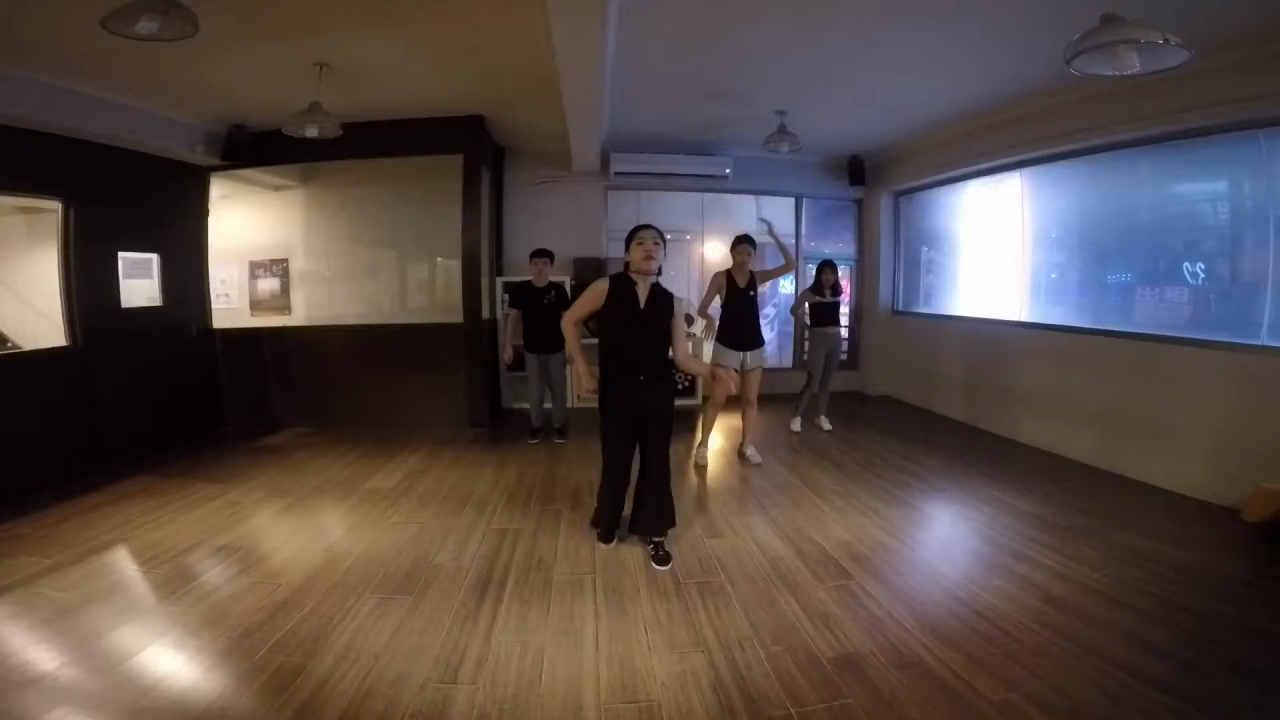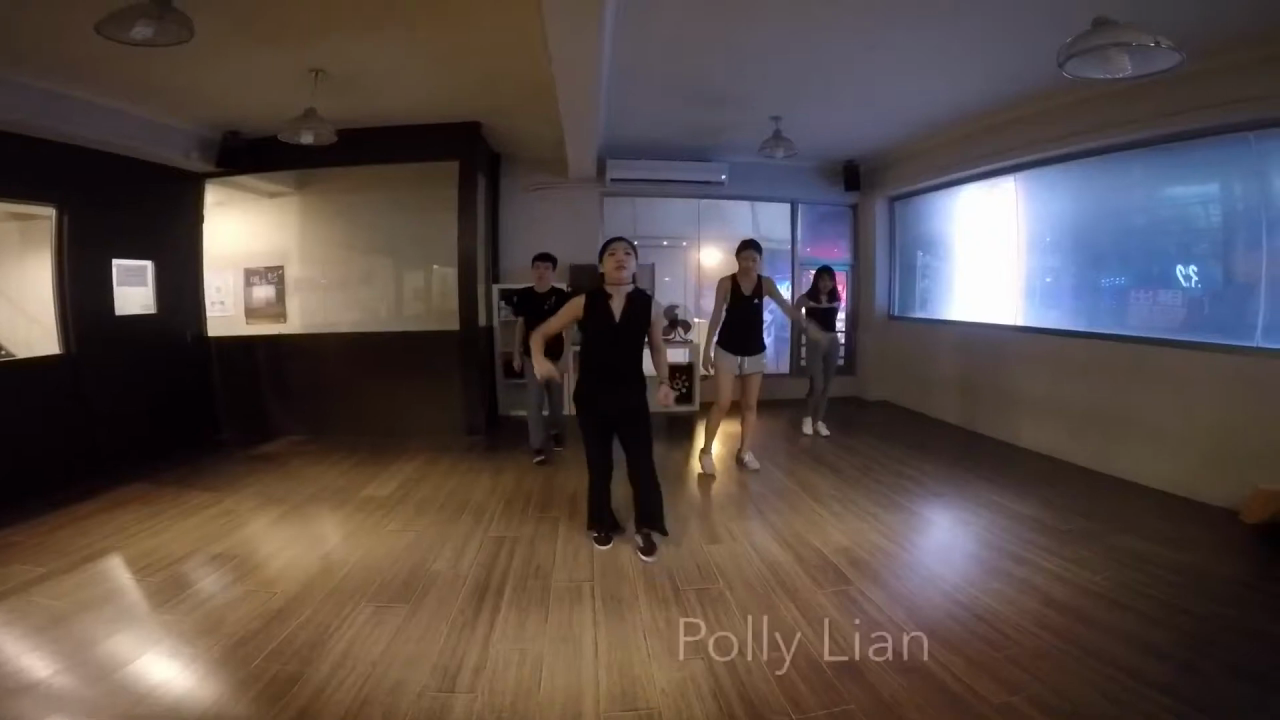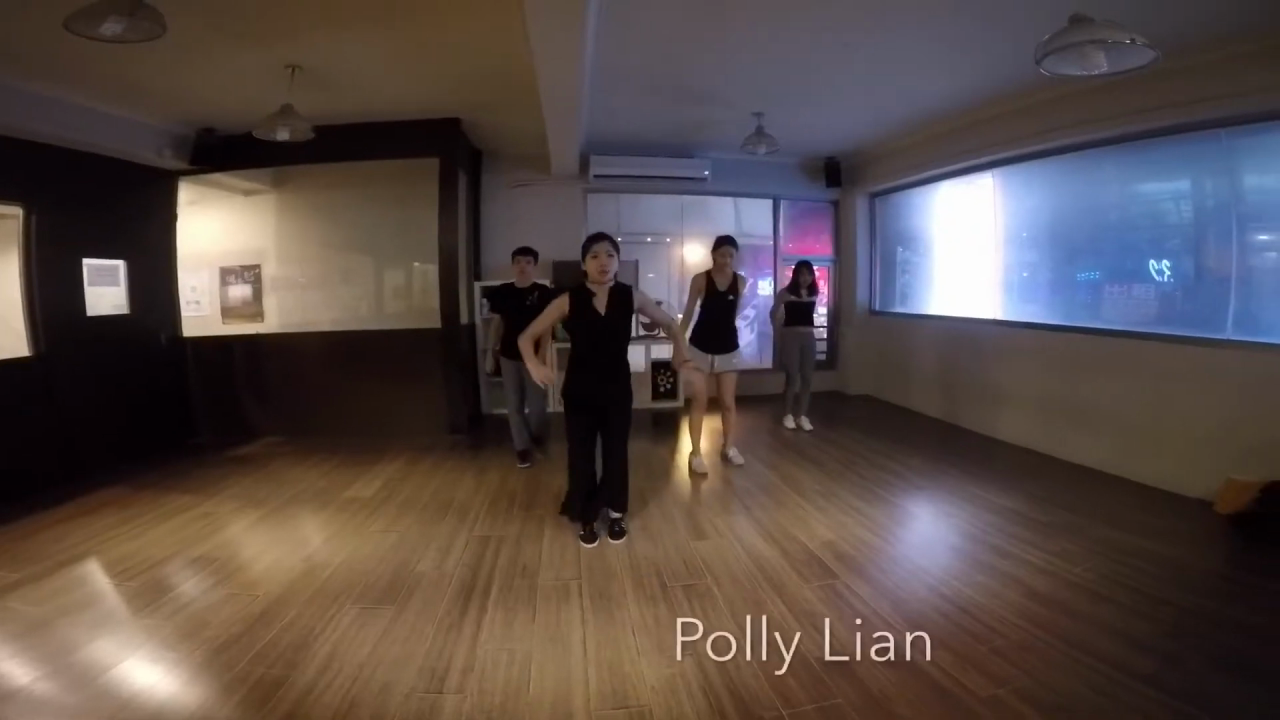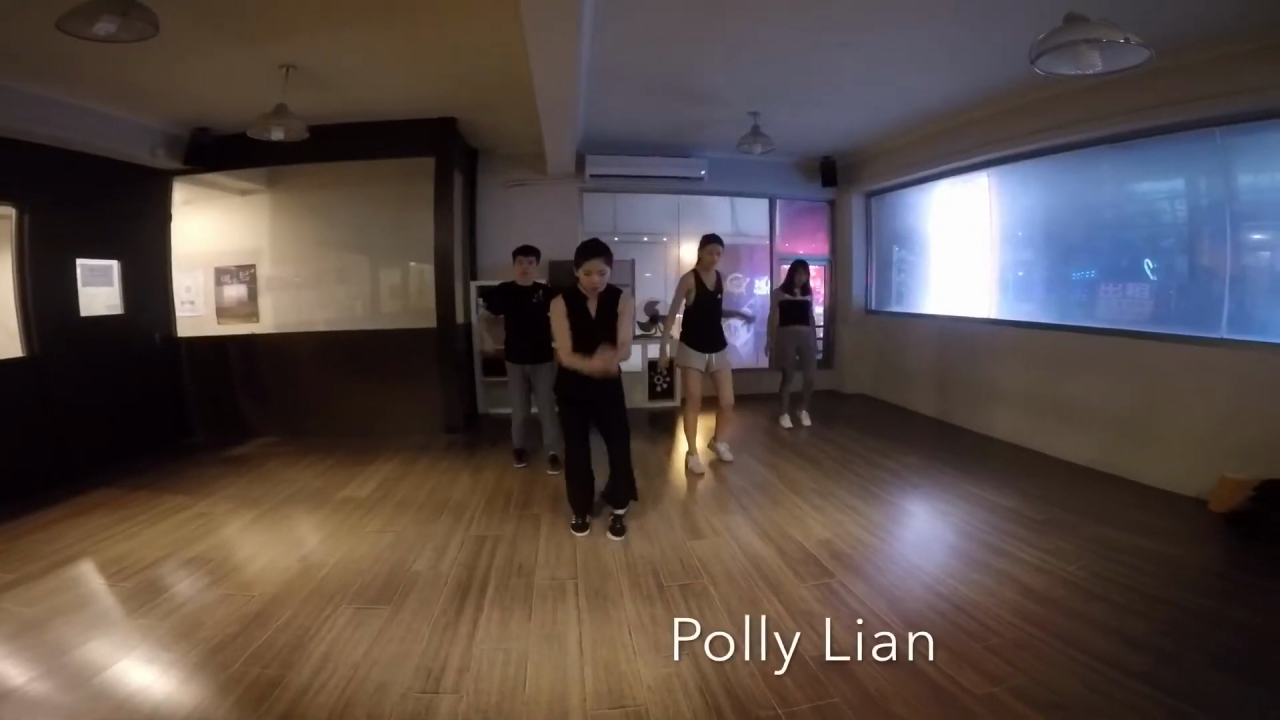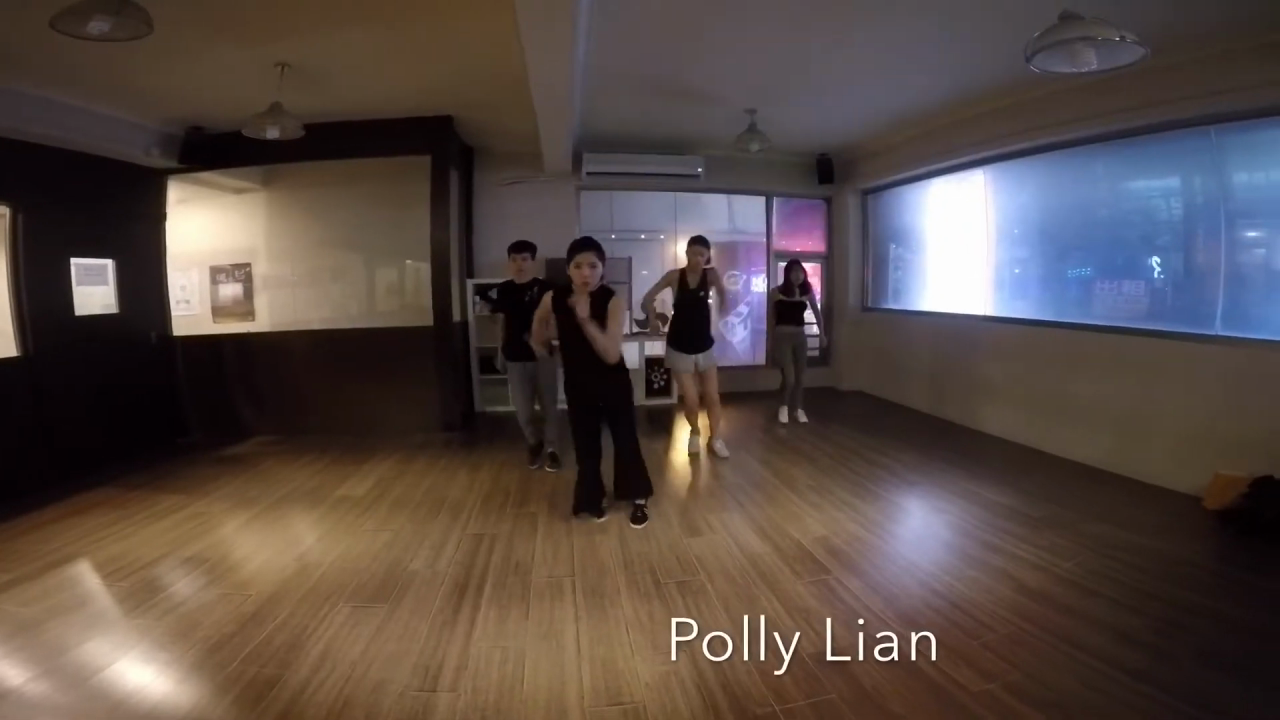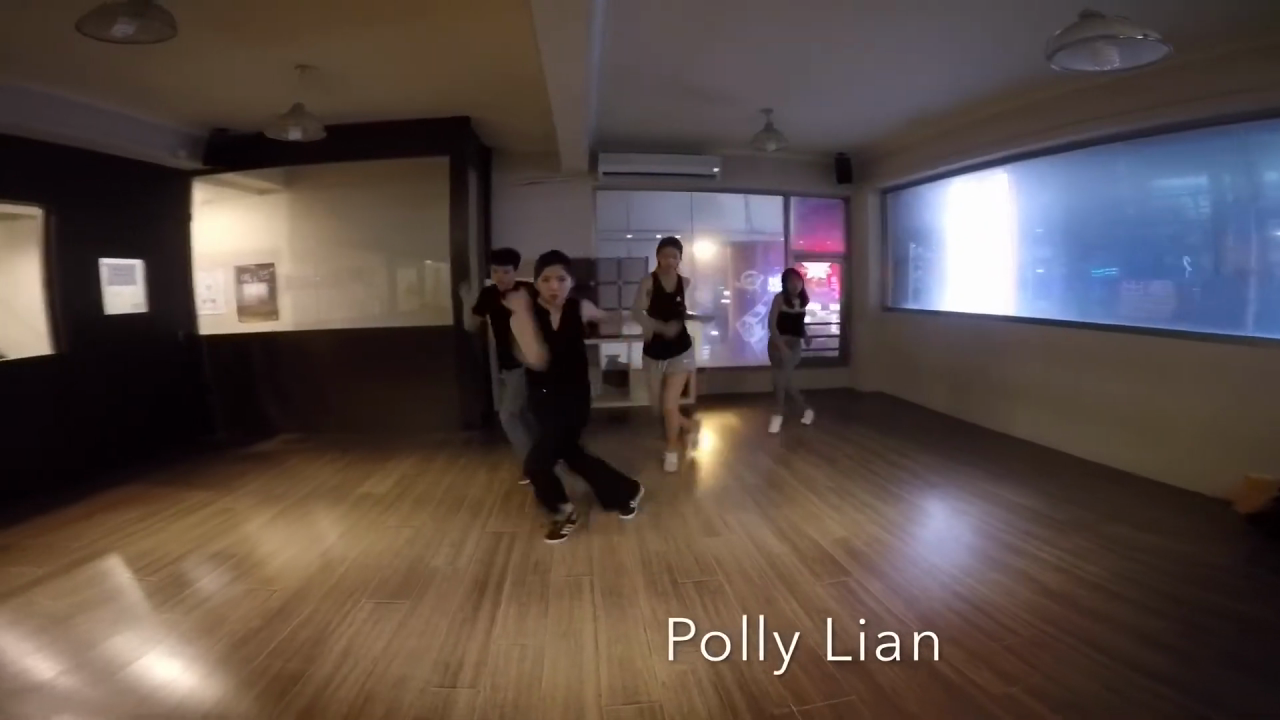
dt=0.4s
person 1, frame 1
left shoulder: (670, 302)
right shoulder: (607, 288)
left elbow: (683, 357)
right elbow: (570, 321)
left wrist: (712, 372)
right wrist: (581, 368)
left hip: (658, 393)
right hip: (617, 393)
left knee: (657, 464)
right knee: (616, 463)
left ankle: (654, 534)
right ankle: (607, 523)
person 1, frame 2
left shoulder: (648, 305)
right shoulder: (584, 303)
left elbow: (658, 350)
right elbow: (541, 334)
left wrist: (664, 382)
right wrist: (539, 358)
left hip: (632, 396)
right hip: (592, 395)
left knee: (642, 464)
right knee: (598, 463)
left ankle: (647, 528)
right ankle: (602, 524)
person 1, frame 3
left shoulder: (632, 297)
right shoulder: (568, 301)
left elbow: (668, 322)
right elbow: (529, 335)
left wrist: (681, 354)
right wrist: (534, 364)
left hip: (617, 387)
right hip: (579, 389)
left knee: (615, 452)
right knee: (581, 456)
left ankle: (614, 512)
right ankle: (585, 518)
person 1, frame 4
left shoulder: (621, 301)
right shoulder: (562, 303)
left elbow: (625, 347)
right elbow: (565, 355)
left wrist: (610, 358)
right wrist: (594, 365)
left hip: (608, 385)
right hip: (574, 386)
left knee: (619, 445)
right knee: (577, 450)
left ankle: (618, 509)
right ankle: (580, 510)
person 1, frame 5
left shoulder: (613, 301)
right shoulder: (555, 298)
left elbow: (613, 354)
right elbow: (541, 320)
left wrist: (586, 320)
right wrist: (539, 341)
left hip: (613, 382)
right hip: (577, 384)
left knee: (625, 441)
right knee: (586, 446)
left ankle: (638, 498)
right ankle: (591, 498)
person 1, frame 6
left shoulder: (580, 309)
right shoulder: (524, 317)
left elbow: (601, 316)
right elbow: (535, 360)
right wrist: (521, 313)
left hip: (572, 401)
right hip: (544, 398)
left knee: (536, 465)
right knee: (573, 456)
left ankle: (564, 512)
right ankle: (626, 492)
person 2, frame 1
left shoulder: (758, 277)
right shoulder: (721, 277)
left elbow: (790, 265)
right elbow: (702, 308)
left wrist: (775, 237)
right wrist: (709, 318)
left hip: (754, 346)
right hip: (727, 345)
left knee: (750, 400)
right knee: (718, 399)
left ankle: (746, 445)
right ankle: (702, 445)
person 2, frame 2
left shoulder: (765, 283)
right shoulder: (726, 283)
left elbow: (787, 308)
right elbow: (716, 316)
left wrist: (811, 329)
right wrist: (707, 349)
left hip: (755, 351)
right hip: (728, 350)
left knee: (750, 404)
right knee: (722, 403)
left ankle: (744, 451)
right ankle: (706, 451)
person 2, frame 3
left shoulder: (740, 281)
right shoulder: (700, 280)
right elbow: (688, 314)
left hip: (728, 348)
right hip: (700, 347)
left knee: (728, 403)
right knee: (699, 402)
left ankle: (728, 447)
right ankle: (696, 453)
person 2, frame 4
left shoulder: (720, 278)
right shoulder: (689, 279)
right elbow: (672, 314)
left wrist: (737, 314)
right wrist: (664, 346)
left hip: (718, 347)
right hip: (692, 347)
left knee: (727, 401)
right knee: (694, 402)
left ankle: (719, 441)
right ankle: (692, 453)
person 2, frame 5
left shoulder: (711, 274)
right shoulder: (672, 276)
left elbow: (723, 298)
right elbow: (647, 299)
right wrist: (653, 321)
left hip: (704, 346)
right hip: (678, 347)
left knee: (712, 397)
right knee: (691, 401)
left ankle: (715, 439)
right ankle: (695, 433)
person 2, frame 6
left shoulder: (685, 283)
right shoulder: (649, 281)
right elbow: (638, 312)
right wrist: (661, 327)
left hip: (679, 352)
right hip: (653, 354)
left knee: (669, 406)
right knee: (661, 407)
left ankle: (672, 450)
right ankle: (690, 426)
person 3, frame 1
left shoulder: (558, 290)
right shoulder: (520, 290)
right elbow: (513, 318)
right wrist: (508, 346)
left hip: (555, 349)
right hip: (532, 350)
left knee: (558, 391)
right knee: (535, 392)
left ankle: (559, 425)
right ankle: (537, 425)
person 3, frame 2
left shoulder: (560, 296)
right shoulder: (523, 295)
right elbow: (520, 325)
left wrist: (564, 356)
right wrist: (517, 353)
left hip: (555, 356)
right hip: (531, 356)
left knee: (556, 400)
right knee: (534, 402)
left ankle: (555, 432)
right ankle: (538, 446)
person 3, frame 3
left shoulder: (543, 292)
right shoulder: (501, 292)
right elbow: (497, 324)
left wrist: (543, 355)
right wrist: (490, 353)
right hip: (508, 356)
left knee: (537, 404)
right knee: (514, 405)
left ankle: (537, 434)
right ankle: (522, 447)
person 3, frame 4
left shoulder: (546, 292)
right shoulder: (502, 291)
right elbow: (486, 314)
left hip: (544, 359)
right hip: (516, 360)
left knee: (548, 408)
right knee: (520, 409)
left ankle: (552, 452)
right ankle: (519, 447)
person 3, frame 5
left shoulder: (545, 287)
right shoulder: (503, 289)
right wrist: (501, 350)
left hip: (543, 355)
right hip: (514, 358)
left knee: (549, 405)
right knee: (523, 409)
left ankle: (551, 449)
right ankle: (534, 444)
person 3, frame 6
left shoulder: (528, 291)
right shoulder: (486, 295)
right elbow: (471, 326)
right wrist: (469, 304)
left hip: (525, 362)
right hip: (506, 364)
left knee: (508, 414)
right knee: (517, 413)
person 4, frame 1
left shoulder: (838, 293)
right shoulder: (809, 293)
right elbow: (794, 311)
right wrist: (807, 326)
left hip: (835, 338)
right hip: (818, 338)
left knee: (826, 380)
right knee: (813, 380)
left ankle: (821, 416)
right ankle: (797, 417)
person 4, frame 2
left shoulder: (836, 300)
right shoulder: (806, 299)
left hip: (832, 343)
right hip: (815, 343)
left knee: (826, 386)
right knee: (817, 386)
left ankle: (819, 421)
right ankle: (808, 417)
person 4, frame 3
left shoulder: (813, 294)
right shoulder: (786, 293)
right elbow: (774, 315)
right wrist: (780, 334)
left hip: (809, 337)
right hip: (791, 336)
left knee: (807, 379)
right knee: (792, 378)
left ankle: (802, 416)
right ankle: (788, 415)
person 4, frame 4
left shoulder: (808, 293)
right shoulder: (780, 293)
left elbow: (811, 317)
right elbow: (773, 318)
left wrist: (814, 340)
right wrist: (771, 341)
left hip: (805, 336)
right hip: (786, 336)
left knee: (811, 377)
right knee: (788, 377)
left ankle: (803, 410)
right ankle: (784, 414)
person 4, frame 5
left shoulder: (807, 292)
right shoulder: (777, 292)
left elbow: (816, 313)
right elbow: (771, 316)
left wrist: (822, 334)
right wrist: (772, 338)
left hip: (799, 336)
right hip: (781, 336)
left knee: (799, 376)
right knee: (789, 377)
left ankle: (798, 409)
right ankle: (784, 406)
person 4, frame 6
left shoulder: (803, 300)
right shoulder: (779, 299)
right elbow: (771, 325)
left wrist: (806, 335)
right wrist: (782, 346)
left hip: (794, 345)
right hip: (777, 345)
left knee: (780, 377)
right knee: (787, 384)
left ankle: (777, 415)
right ankle: (807, 409)
